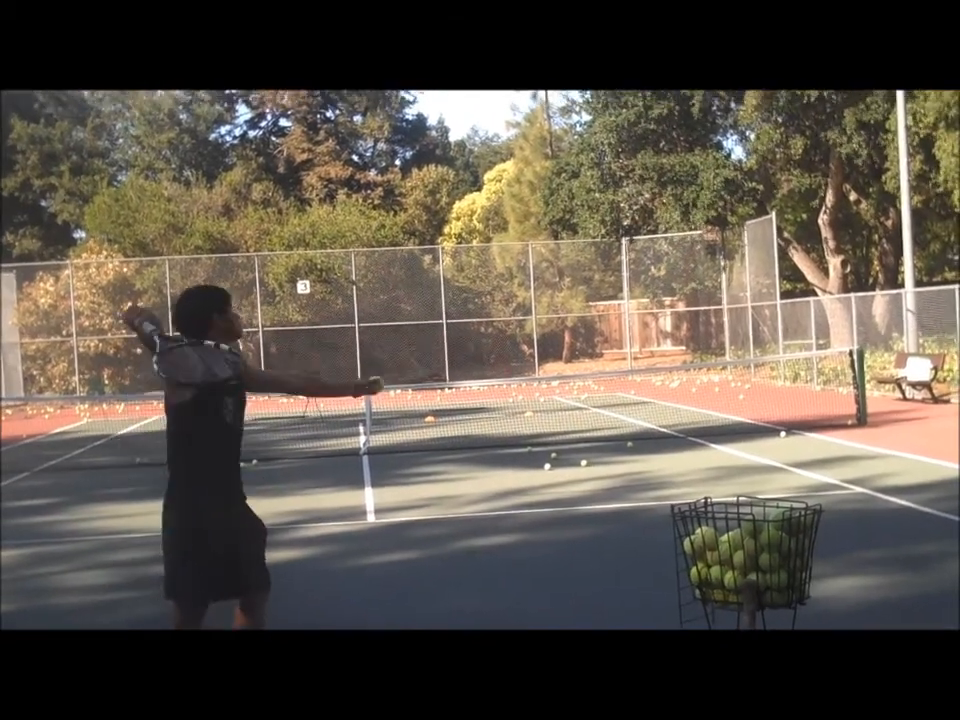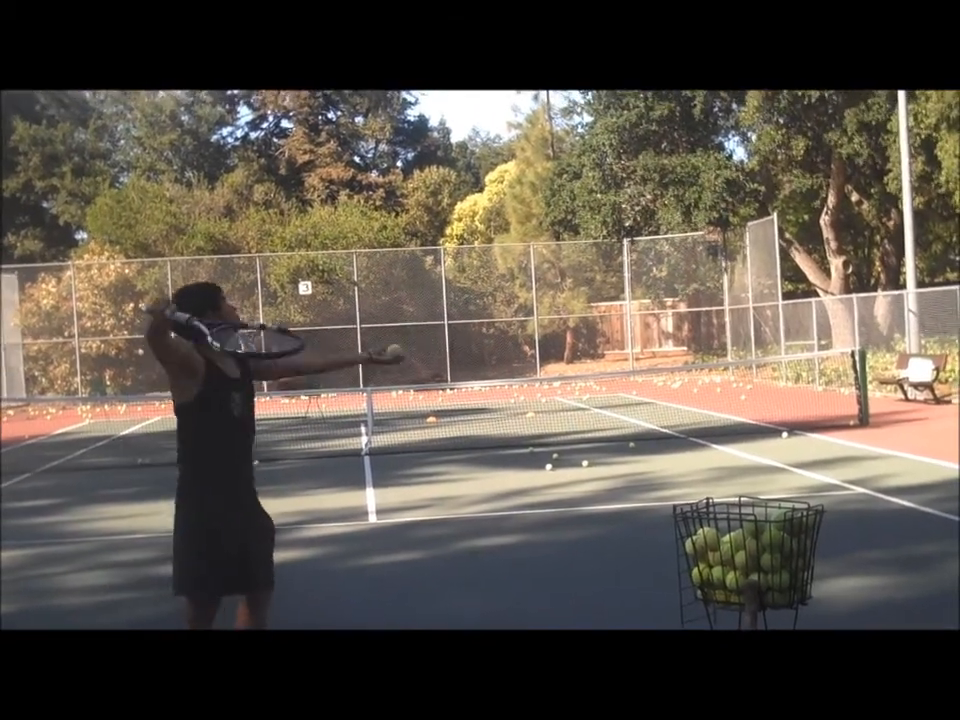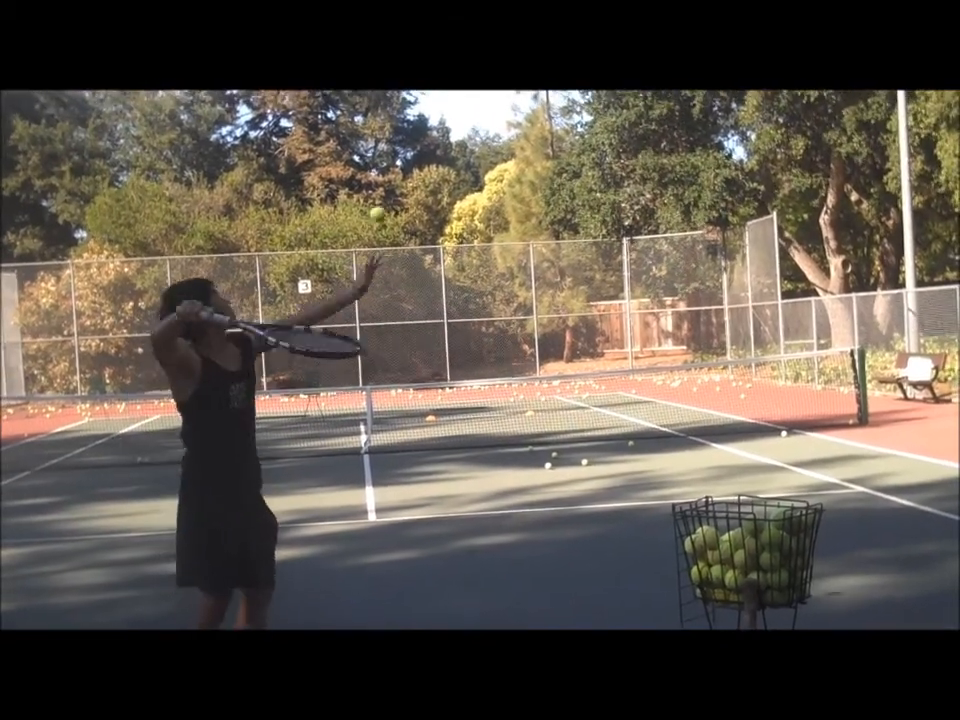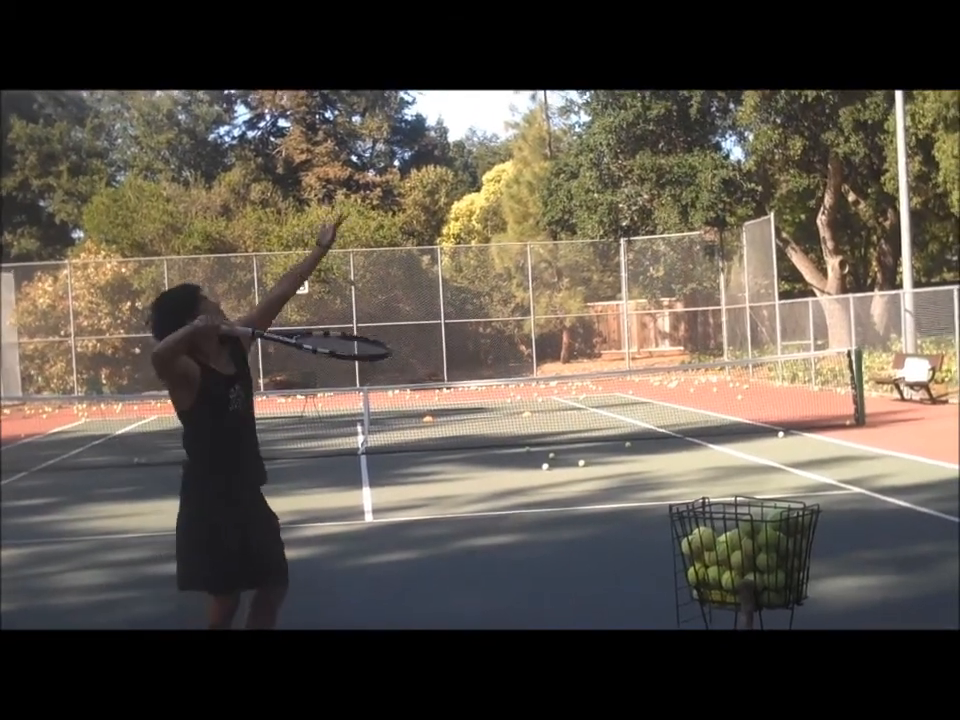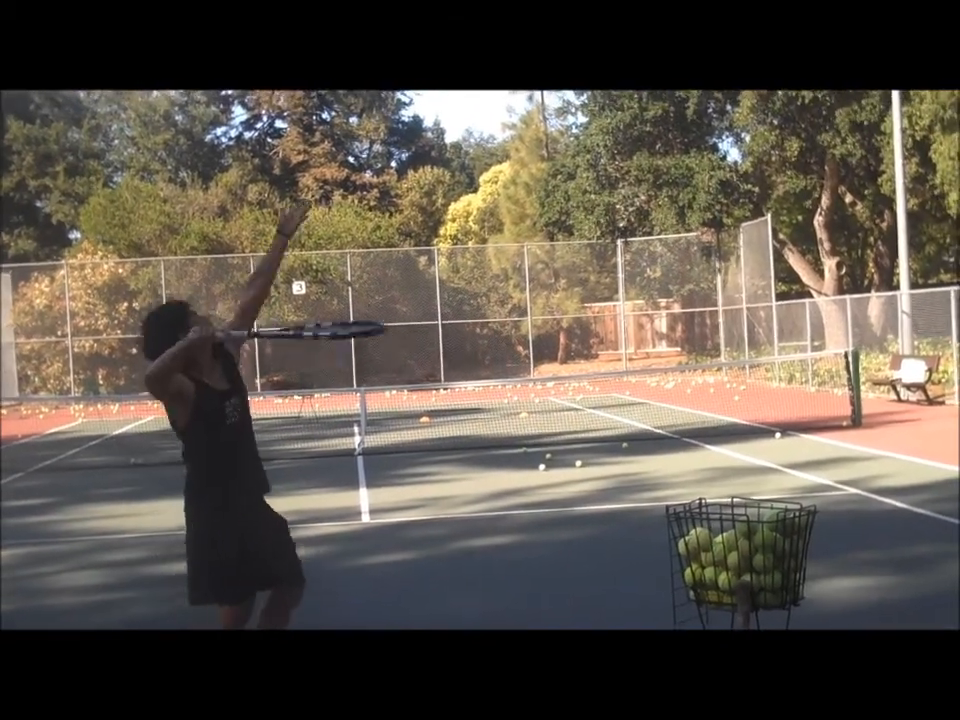
dt=0.1s
person 1, frame 1
left shoulder: (234, 369)
right shoulder: (183, 362)
left elbow: (293, 382)
right elbow: (134, 317)
left wrist: (352, 387)
right wrist: (143, 320)
left hip: (230, 502)
right hip: (191, 507)
left knee: (254, 590)
right knee: (191, 609)
person 1, frame 2
left shoulder: (242, 363)
right shoulder: (188, 363)
left elbow: (303, 362)
right elbow: (156, 331)
left wrist: (364, 357)
right wrist: (160, 318)
left hip: (241, 498)
right hip: (203, 505)
left knee: (258, 592)
right knee: (203, 606)
person 1, frame 3
left shoulder: (242, 348)
right shoulder: (190, 360)
left elbow: (299, 320)
right elbow: (159, 339)
left wrist: (354, 292)
right wrist: (182, 315)
left hip: (245, 493)
right hip: (206, 498)
left knee: (260, 589)
right knee: (215, 602)
person 1, frame 4
left shoulder: (234, 344)
right shoulder: (186, 373)
left elbow: (277, 295)
right elbow: (160, 356)
left wrist: (319, 251)
right wrist: (195, 329)
left hip: (248, 496)
right hip: (210, 502)
left knee: (272, 586)
right knee: (225, 600)
person 1, frame 5
left shoulder: (226, 354)
right shoulder: (181, 389)
left elbow: (255, 294)
right elbow: (154, 382)
left wrist: (283, 239)
right wrist: (189, 344)
left hip: (251, 503)
right hip: (214, 511)
left knee: (290, 586)
right knee: (237, 609)
